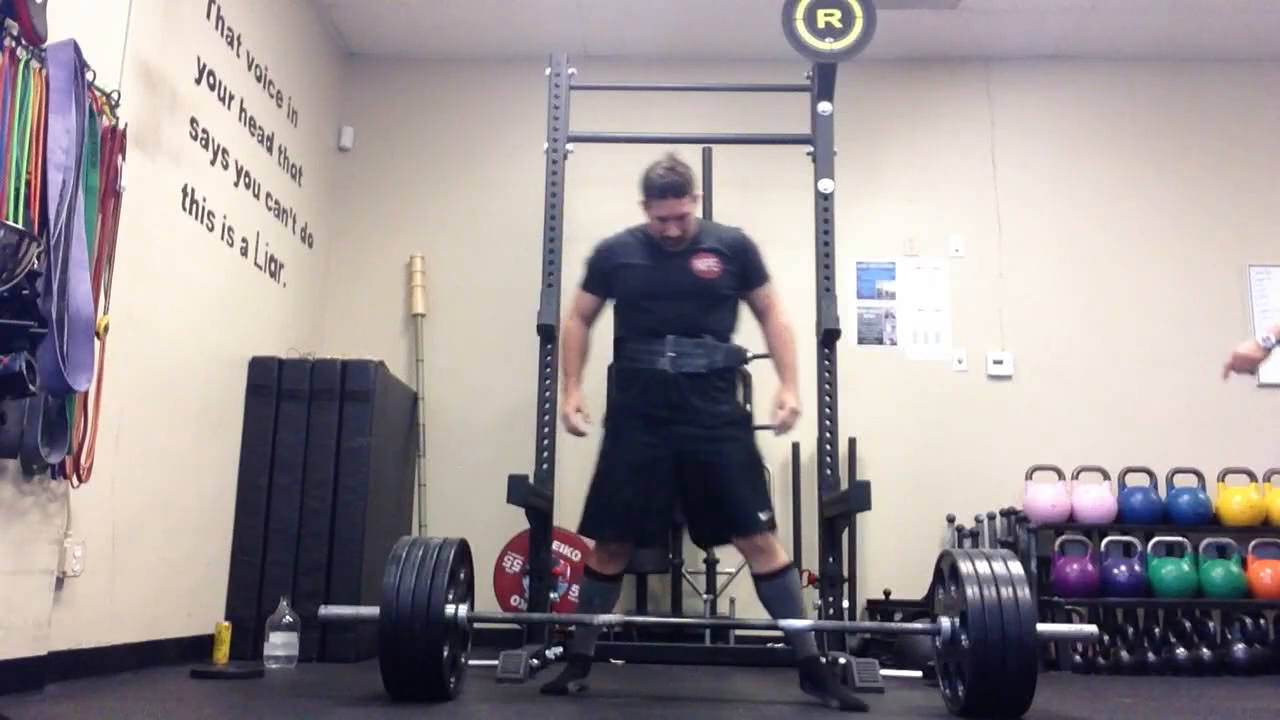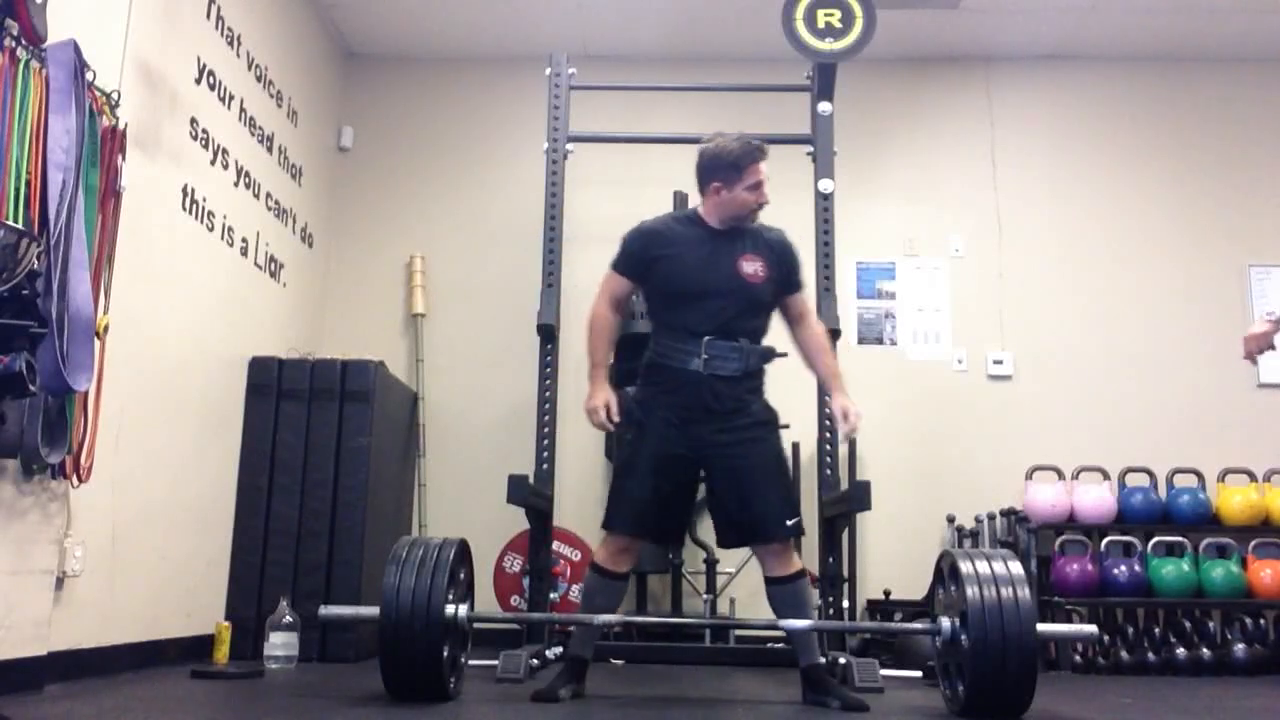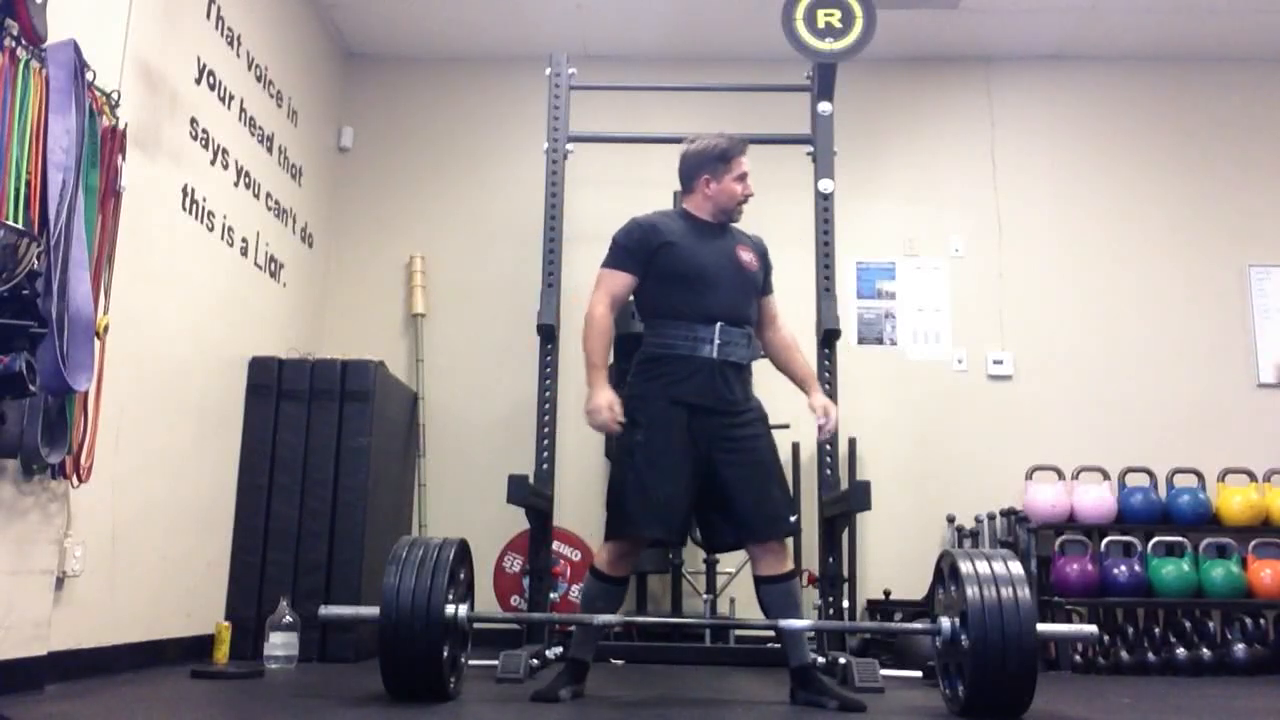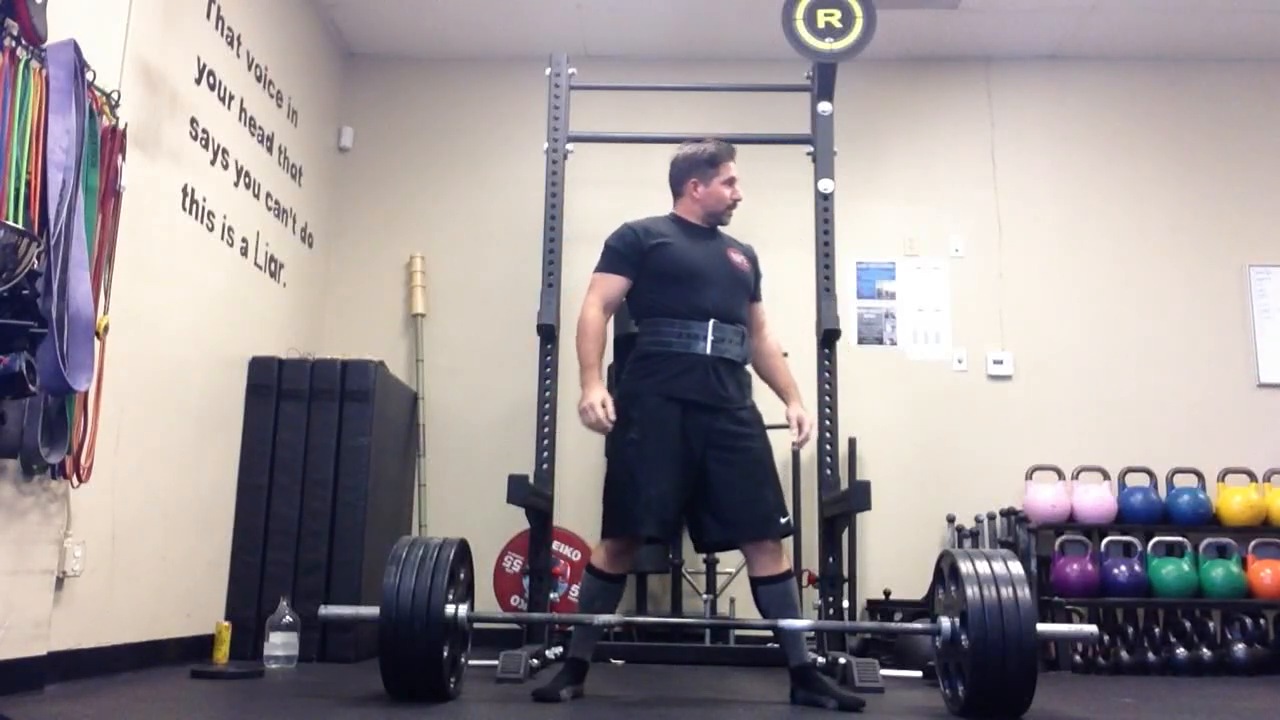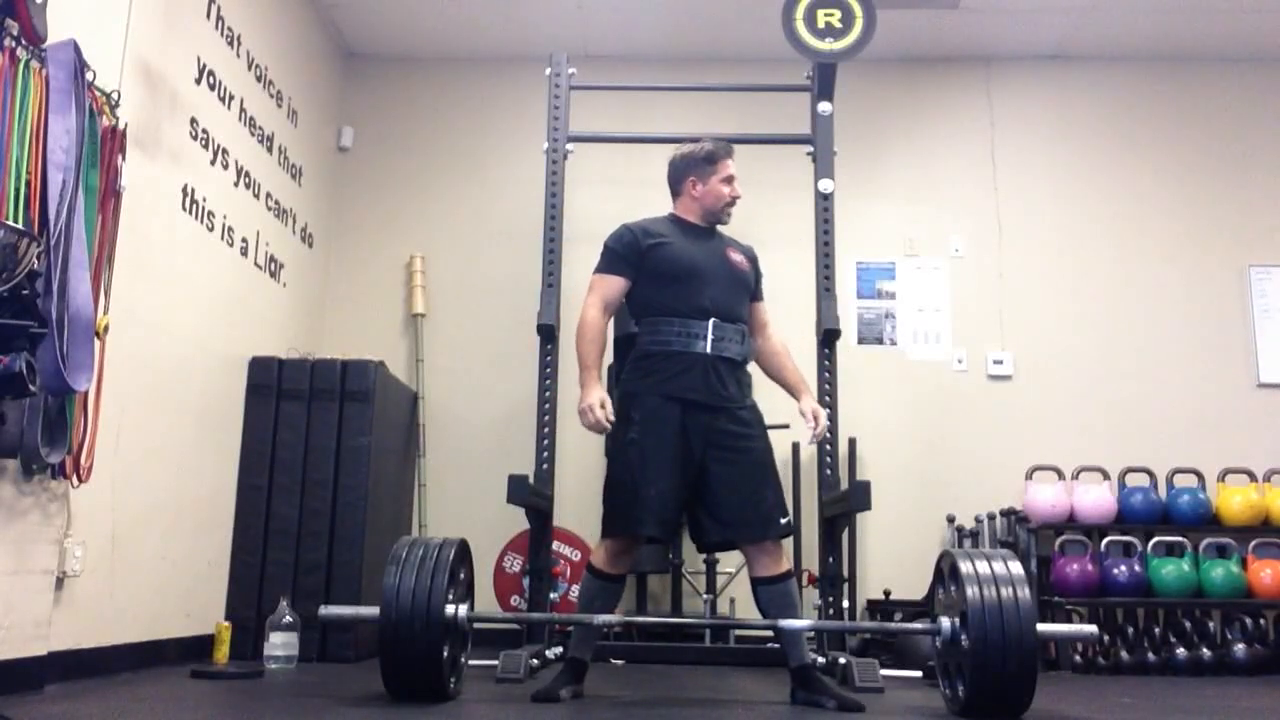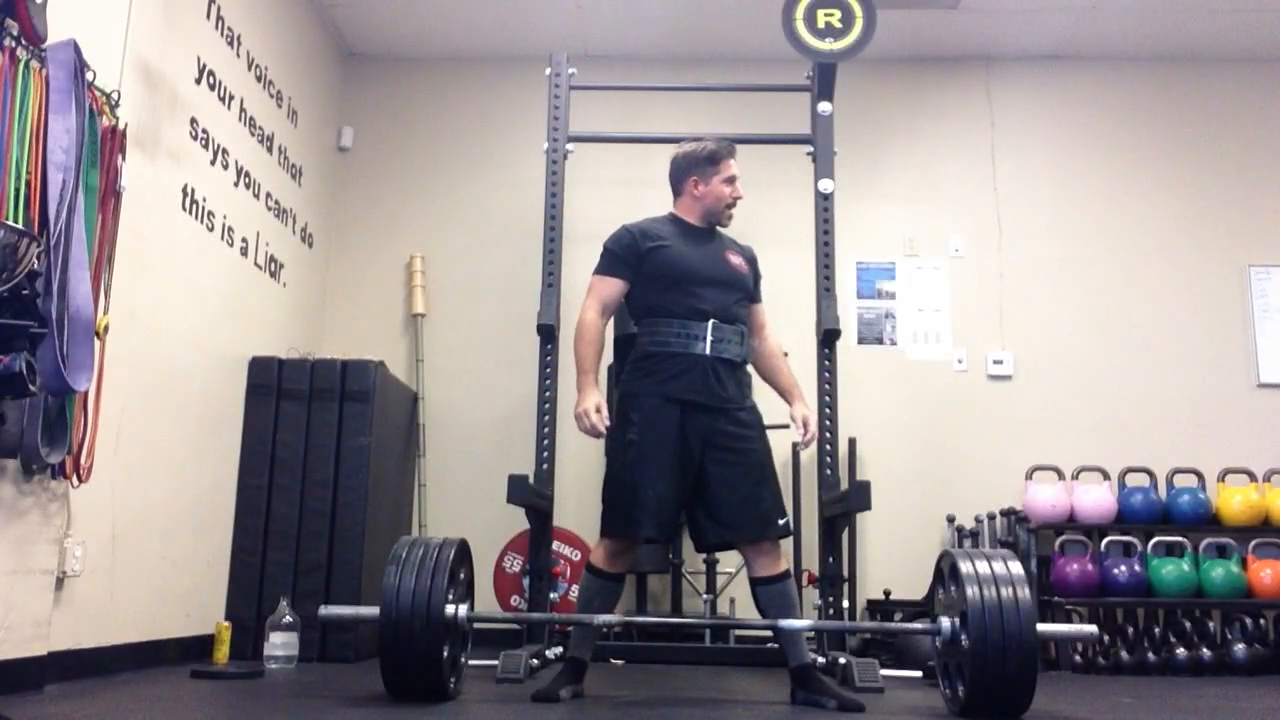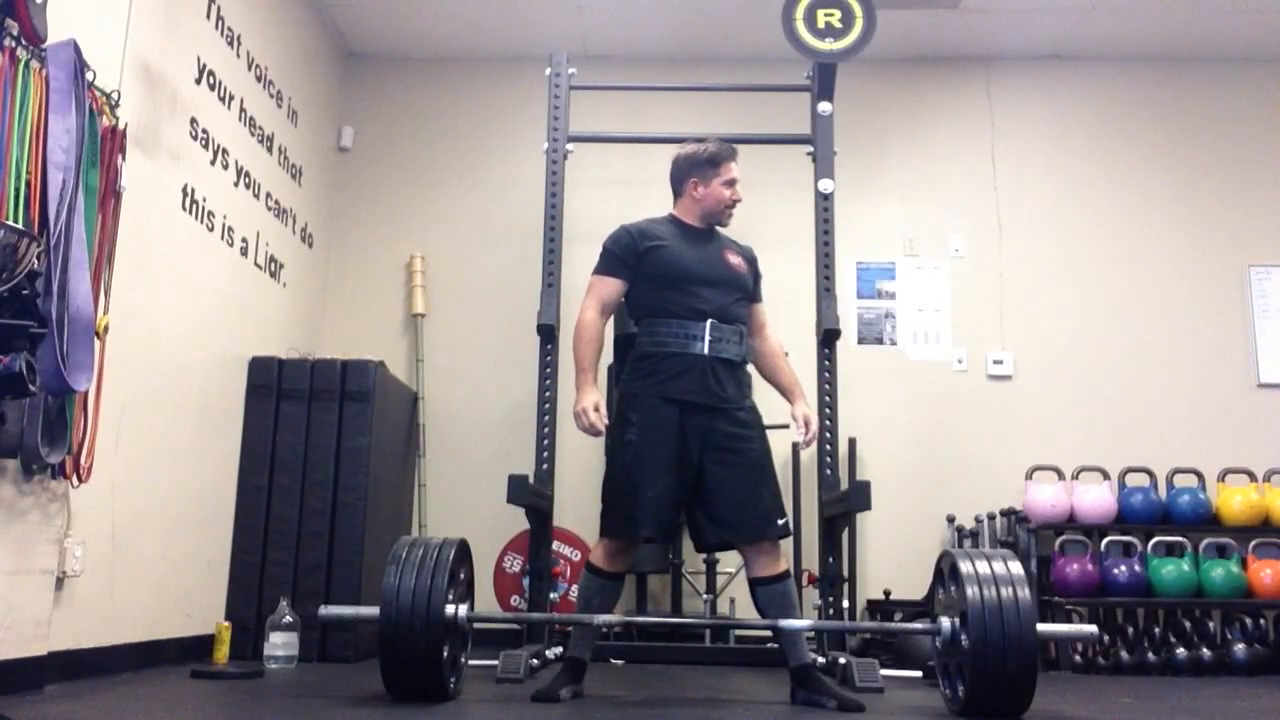
dt=0.5s
person 1, frame 1
left shoulder: (732, 248)
right shoulder: (614, 253)
left elbow: (771, 315)
right elbow: (578, 320)
left wrist: (789, 385)
right wrist: (572, 389)
left hip: (715, 412)
right hip: (638, 414)
left knee: (758, 537)
right knee: (609, 541)
left ankle: (812, 668)
right ankle: (578, 661)
person 1, frame 2
left shoulder: (773, 247)
right shoulder: (654, 238)
left elbow: (805, 322)
right elbow: (609, 305)
left wrist: (837, 390)
right wrist: (599, 382)
left hip: (742, 415)
right hip: (662, 408)
left knee: (777, 543)
right knee: (621, 538)
left ankle: (814, 675)
right ankle: (573, 667)
person 1, frame 3
left shoulder: (752, 249)
right shoulder: (647, 232)
left elbow: (772, 329)
right elbow: (602, 306)
left wrist: (814, 390)
right wrist: (599, 384)
left hip: (736, 409)
right hip: (662, 406)
left knee: (771, 538)
right knee: (626, 539)
left ankle: (804, 675)
right ankle: (575, 667)
person 1, frame 4
left shoulder: (742, 255)
right shoulder: (640, 237)
left elbow: (759, 335)
right elbow: (595, 308)
left wrist: (792, 398)
right wrist: (593, 383)
left hip: (730, 409)
right hip: (655, 405)
left knee: (765, 539)
right knee: (621, 537)
left ankle: (803, 673)
right ankle: (575, 666)
person 1, frame 5
left shoulder: (742, 255)
right shoulder: (638, 237)
left elbow: (763, 335)
right elbow: (596, 309)
left wrist: (803, 393)
right wrist: (591, 384)
left hip: (731, 409)
right hip: (655, 405)
left knee: (765, 538)
right knee: (621, 536)
left ankle: (804, 673)
right ankle: (574, 667)
person 1, frame 6
left shoulder: (741, 256)
right shoulder: (638, 239)
left elbow: (760, 337)
right elbow: (595, 312)
left wrist: (796, 399)
right wrist: (588, 388)
left hip: (731, 410)
right hip: (655, 407)
left knee: (763, 540)
right knee: (620, 537)
left ankle: (803, 673)
right ankle: (574, 666)
person 1, frame 7
left shoulder: (741, 256)
right shoulder: (636, 240)
left elbow: (760, 336)
right elbow: (594, 312)
left wrist: (797, 397)
right wrist: (587, 386)
left hip: (730, 411)
right hip: (654, 407)
left knee: (762, 540)
right knee: (620, 537)
left ankle: (803, 673)
right ankle: (573, 666)
